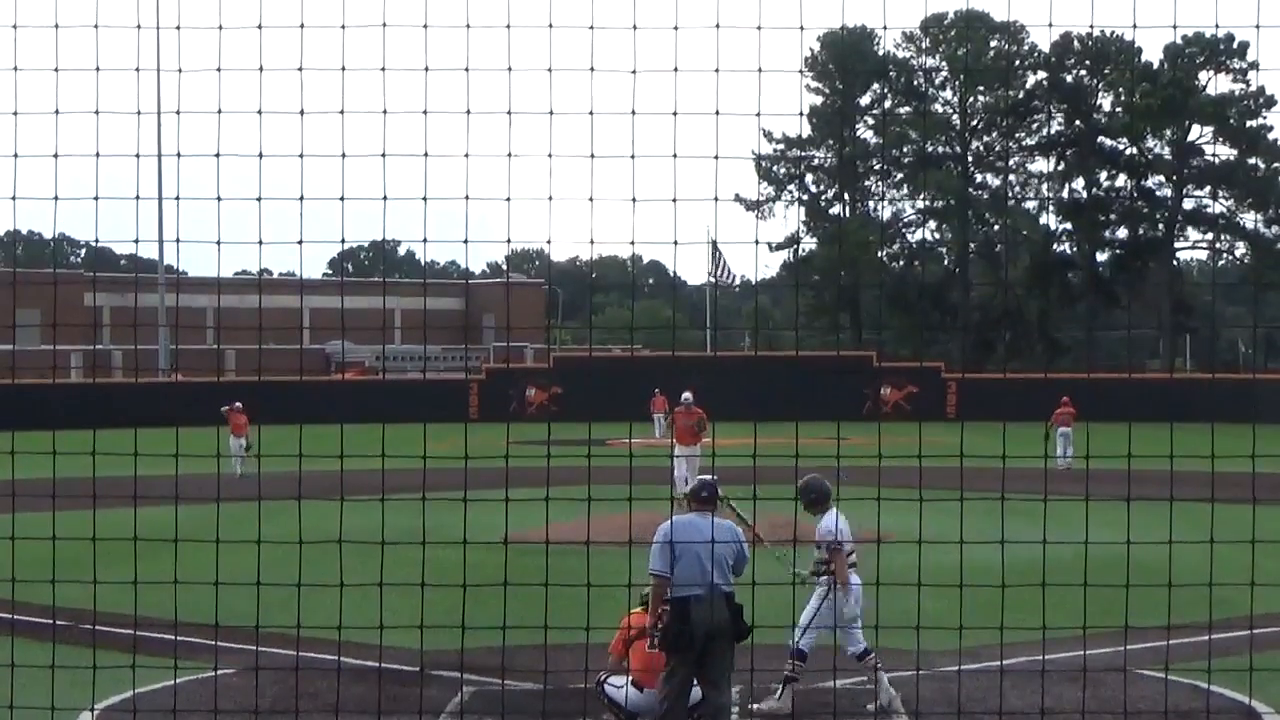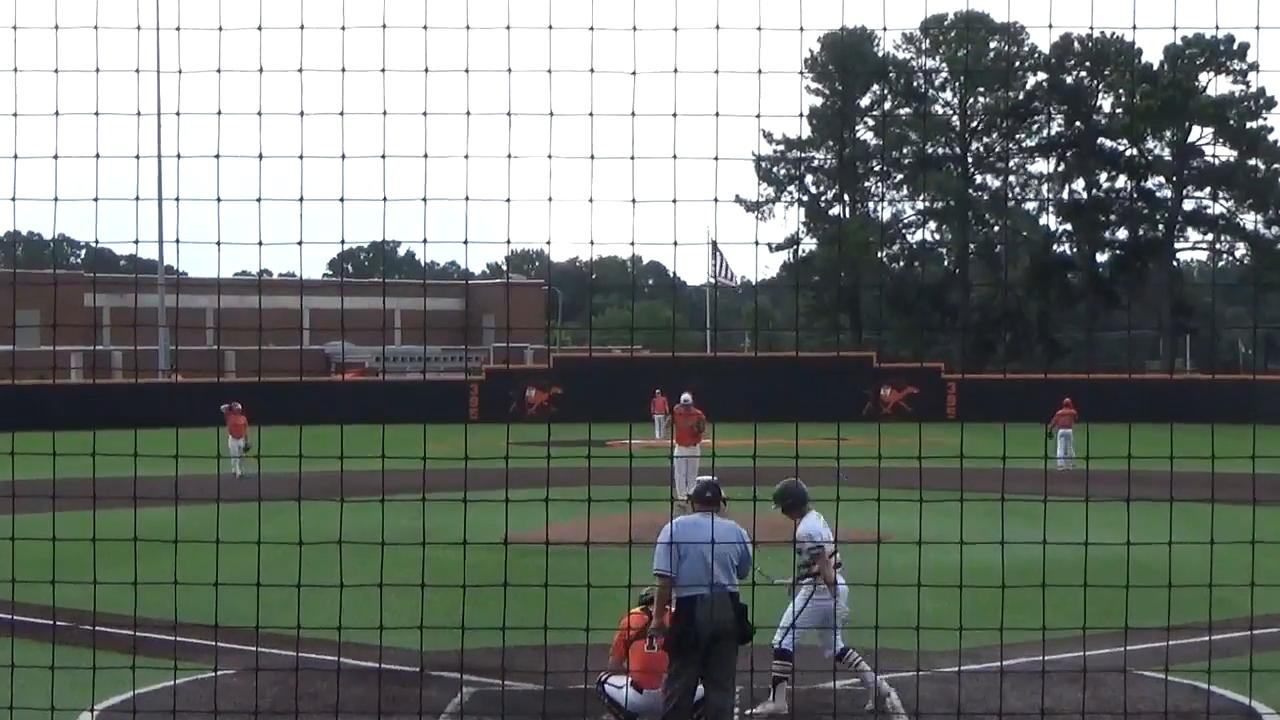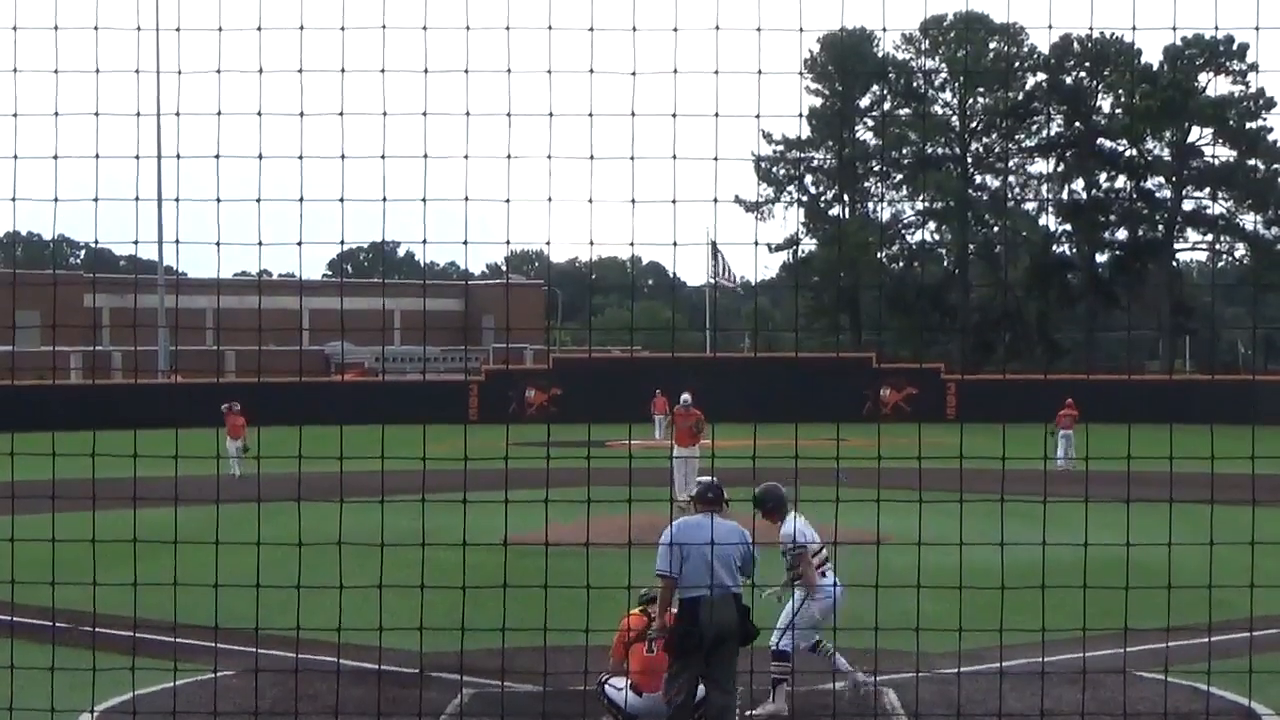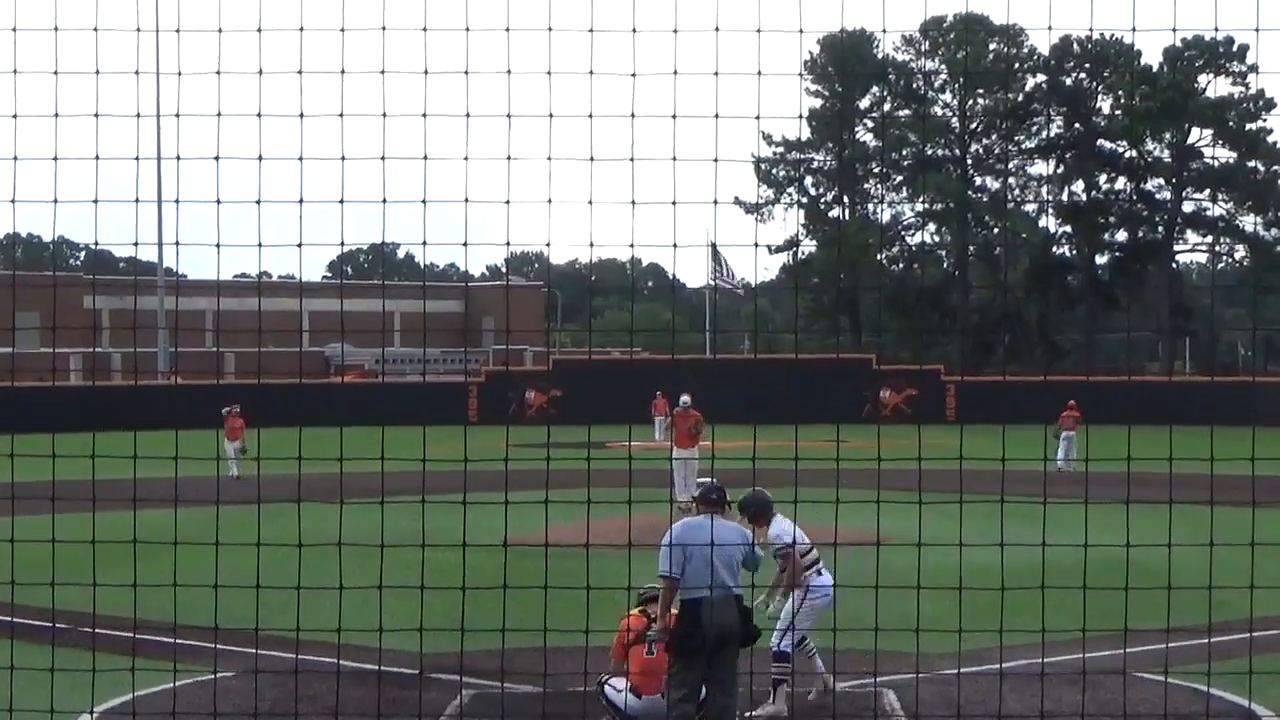
dt=0.1s
person 1, frame 1
left shoulder: (671, 527)
right shoulder: (732, 530)
left elbow: (660, 578)
right elbow: (739, 571)
left wrist: (653, 614)
left hip: (685, 612)
right hip: (723, 610)
left knee: (676, 680)
right knee: (718, 681)
person 1, frame 2
left shoulder: (675, 528)
right shoulder: (736, 531)
left elbow: (665, 578)
right elbow: (743, 573)
left wrist: (659, 616)
left hip: (690, 612)
right hip: (728, 611)
left knee: (679, 680)
right knee: (722, 683)
person 1, frame 3
left shoulder: (679, 528)
right shoulder: (738, 532)
left elbow: (668, 579)
right elbow: (749, 571)
left wrist: (661, 616)
left hip: (693, 613)
right hip: (730, 611)
left knee: (680, 683)
right knee: (723, 684)
person 1, frame 4
left shoulder: (681, 529)
right shoulder: (740, 533)
left elbow: (670, 580)
right elbow: (756, 564)
left wrist: (663, 617)
left hip: (695, 614)
right hip: (732, 613)
left knee: (682, 683)
right knee: (725, 685)
person 2, frame 1
left shoulder: (827, 524)
right shoulder: (836, 516)
left elbow: (839, 563)
left wrist: (845, 600)
right wrist: (811, 573)
left hip: (835, 590)
right hip: (850, 587)
left knee: (799, 640)
right knee: (856, 645)
left ankle: (782, 699)
right ankle: (888, 697)
person 2, frame 2
left shoulder: (806, 528)
right shoulder: (815, 519)
left elbow: (824, 565)
left wrist: (836, 600)
right wrist: (797, 580)
left hip: (818, 591)
right hip: (833, 589)
left knee: (783, 641)
right knee: (835, 646)
right ankle: (880, 690)
person 2, frame 3
left shoulder: (789, 531)
right shoulder: (797, 521)
left elbow: (807, 567)
left wrist: (812, 600)
right wrist: (783, 586)
left hip: (815, 591)
right hip: (827, 586)
left knee: (780, 642)
right knee: (811, 639)
right ankle: (858, 679)
person 2, frame 4
left shoulder: (777, 532)
right shoulder: (781, 523)
left elbow: (794, 566)
left wrist: (780, 598)
right wrist: (767, 595)
left hip: (810, 588)
right hip: (822, 584)
left knee: (781, 642)
right knee: (791, 634)
left ankle: (777, 703)
right ankle: (823, 677)
